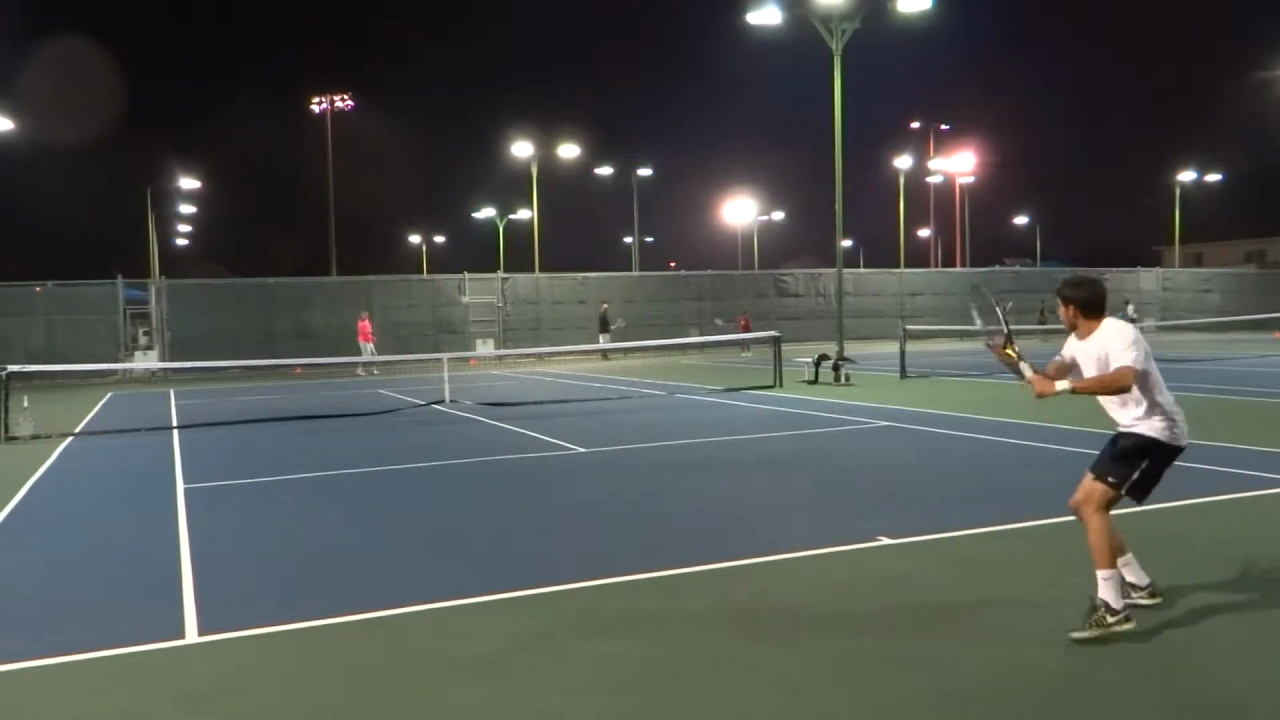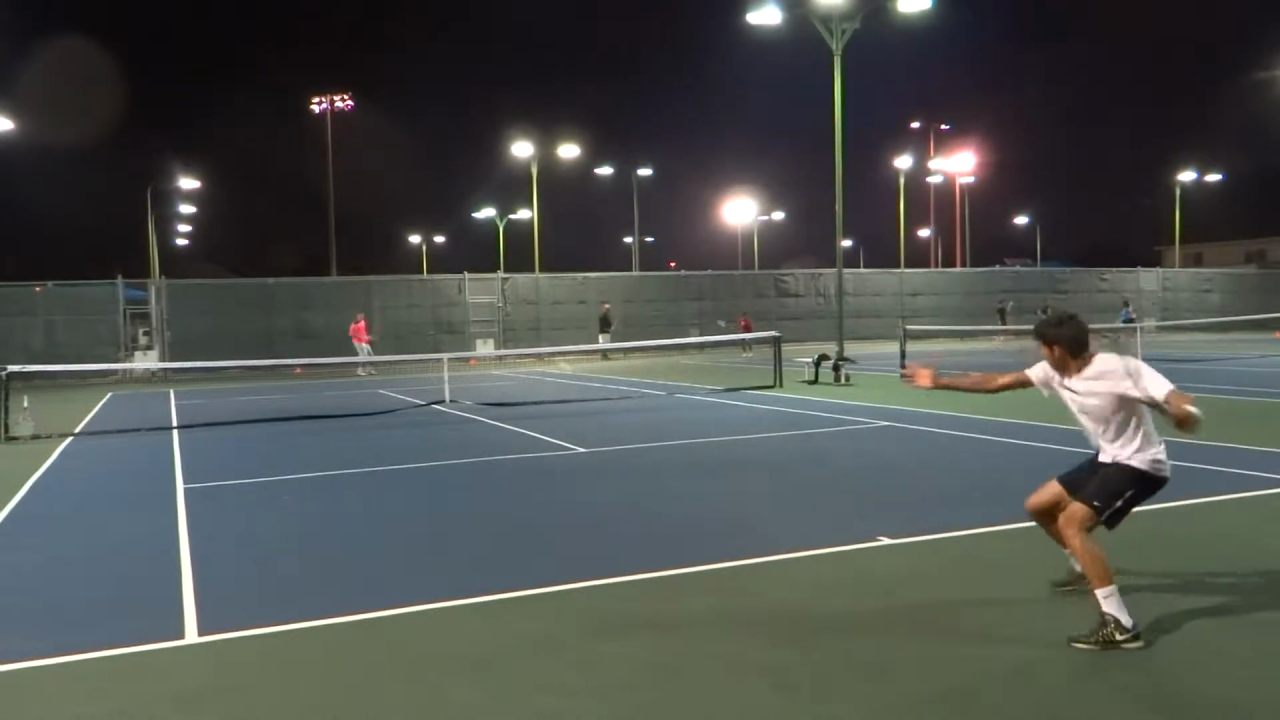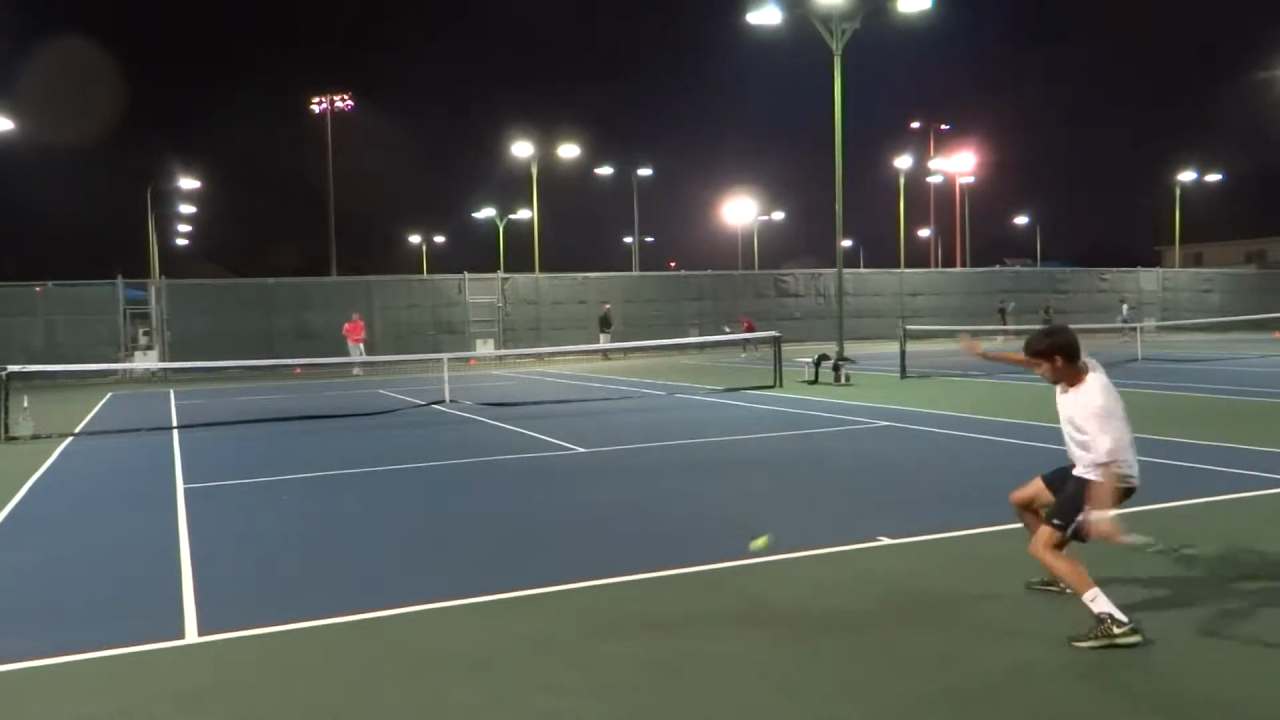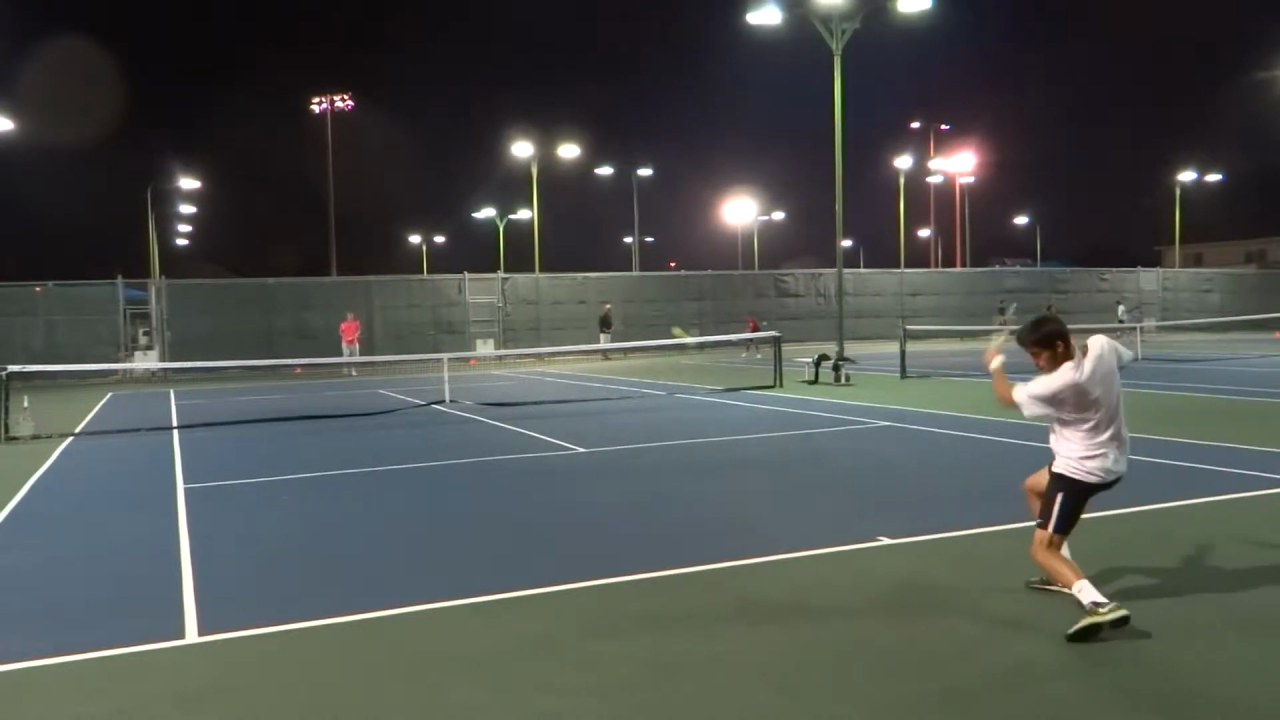
dt=0.2s
person 1, frame 1
left shoulder: (1116, 333)
right shoulder: (1080, 341)
left elbow: (1122, 381)
right elbow: (1052, 374)
left wrist: (1062, 386)
left hip: (1155, 435)
right hip: (1135, 434)
left knee: (1090, 506)
right knee: (1081, 505)
left ankle: (1111, 609)
right ankle: (1138, 582)
person 1, frame 2
left shoulder: (1124, 369)
right shoulder: (1053, 370)
left elbow: (1179, 402)
right elbow: (998, 382)
left wrist: (1186, 413)
right wrist: (939, 381)
left hip: (1142, 467)
right hip: (1110, 460)
left knee: (1071, 527)
right knee: (1037, 506)
left ankle: (1121, 627)
right ankle: (1088, 571)
person 1, frame 3
left shoulder: (1093, 403)
right shoulder: (1077, 365)
left elbow: (1110, 464)
right elbow: (1035, 363)
left wrist: (1102, 514)
right wrist: (988, 355)
left hip: (1103, 478)
right hip: (1086, 469)
left knee: (1043, 547)
right knee: (1021, 500)
left ankle: (1114, 622)
right ankle: (1067, 575)
person 1, frame 4
left shoulder: (1053, 387)
right shoulder: (1102, 344)
left elbow: (1005, 397)
right elbow: (1122, 358)
left wrist: (995, 364)
left hip: (1083, 470)
right hip: (1112, 459)
left knee: (1042, 549)
right knee: (1035, 487)
left ankle: (1101, 606)
right ankle: (1063, 576)
